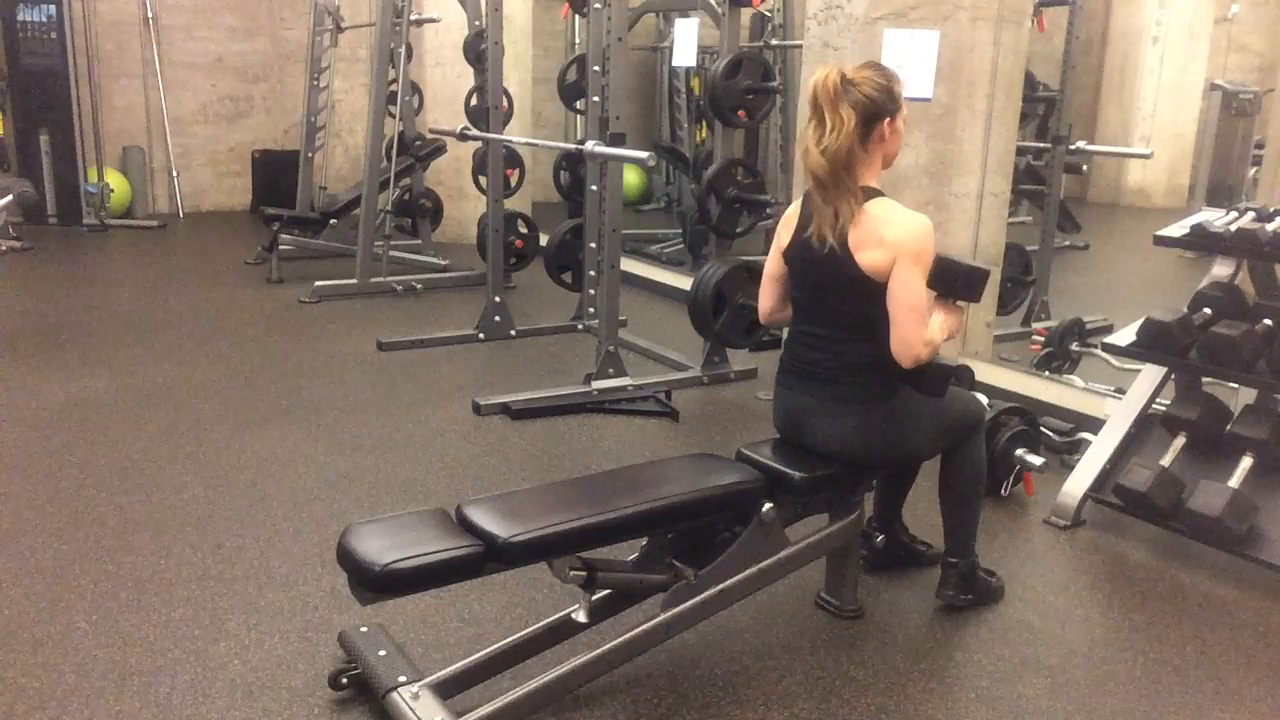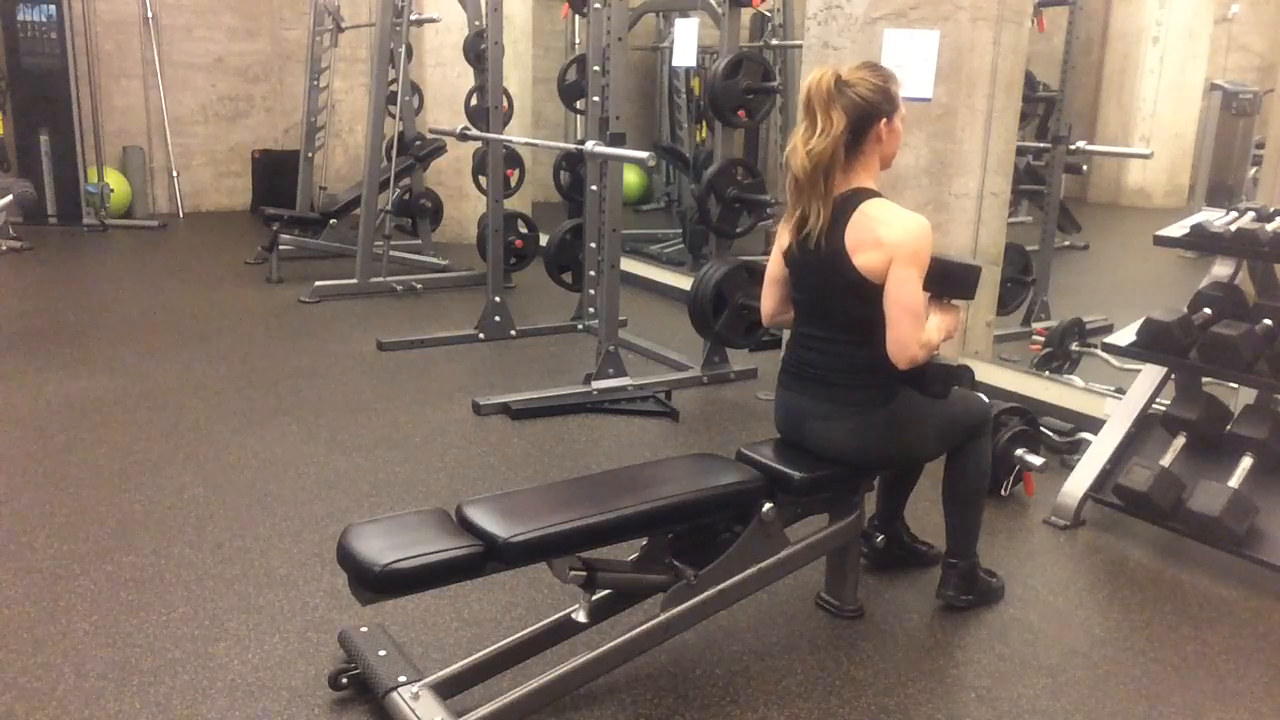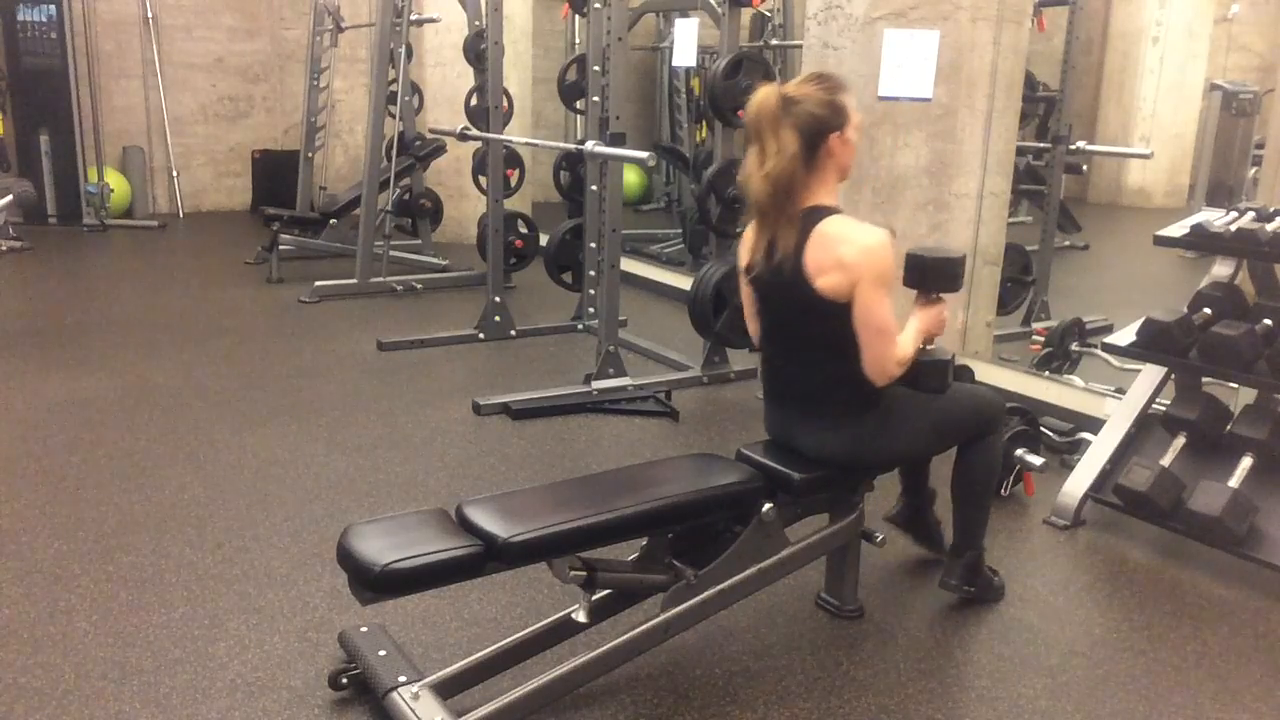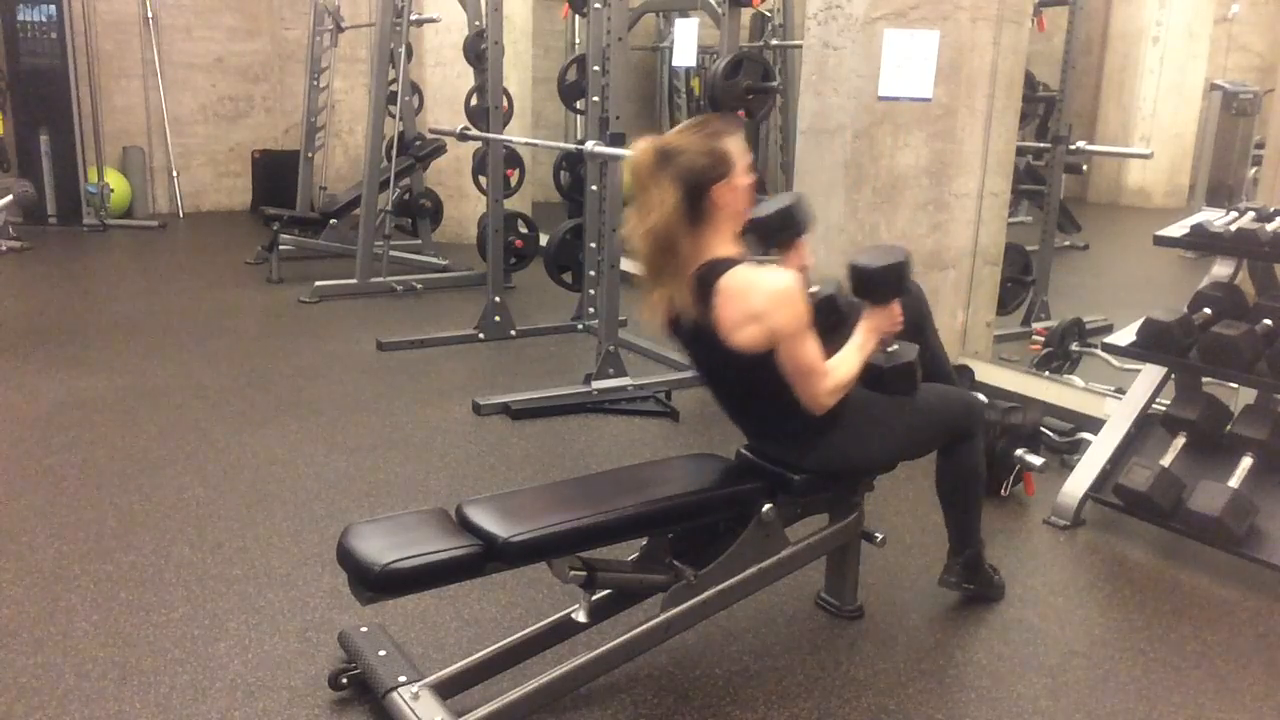
dt=0.4s
person 1, frame 1
left shoulder: (797, 211)
right shoulder: (904, 228)
left elbow: (769, 311)
right elbow: (909, 351)
right wrist: (945, 321)
left hip: (792, 409)
right hip: (855, 424)
left knee: (920, 403)
right knee: (967, 414)
left ankle: (886, 533)
right ankle: (961, 572)
person 1, frame 2
left shoulder: (798, 211)
right shoulder: (901, 228)
left elbow: (772, 313)
right elbow: (906, 352)
right wrist: (941, 322)
left hip: (794, 410)
right hip: (856, 425)
left knee: (922, 402)
right knee: (973, 416)
left ankle: (889, 531)
right ankle: (962, 572)
person 1, frame 3
left shoulder: (758, 229)
right shoulder: (861, 243)
right elbow: (882, 368)
right wrist: (921, 323)
left hip: (784, 419)
right hip: (845, 431)
left knee: (927, 384)
right knee: (987, 408)
left ankle: (916, 504)
right ankle: (967, 565)
person 1, frame 4
left shoulder: (671, 275)
right shoulder: (768, 289)
right elbow: (823, 394)
left wrist: (788, 275)
right wrist: (872, 330)
left hip: (769, 423)
right hip: (817, 438)
left knee: (906, 295)
right knee: (966, 413)
left ankle: (948, 389)
right ankle: (965, 561)
